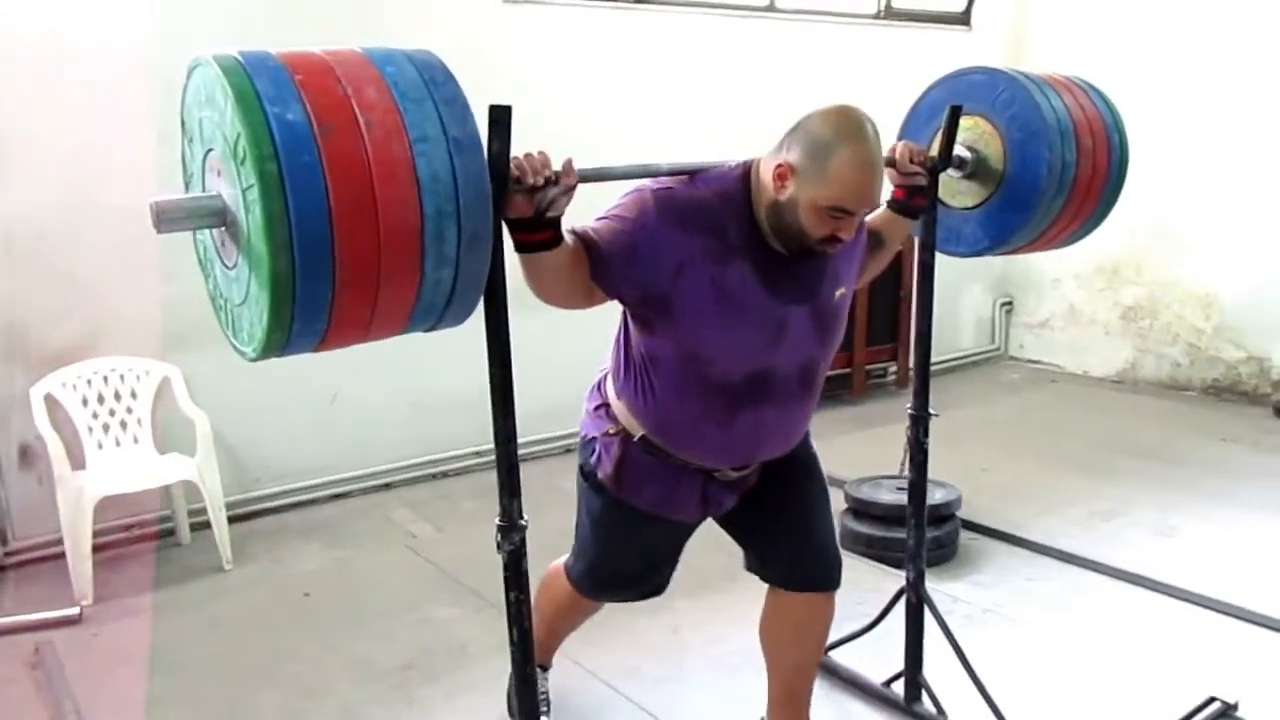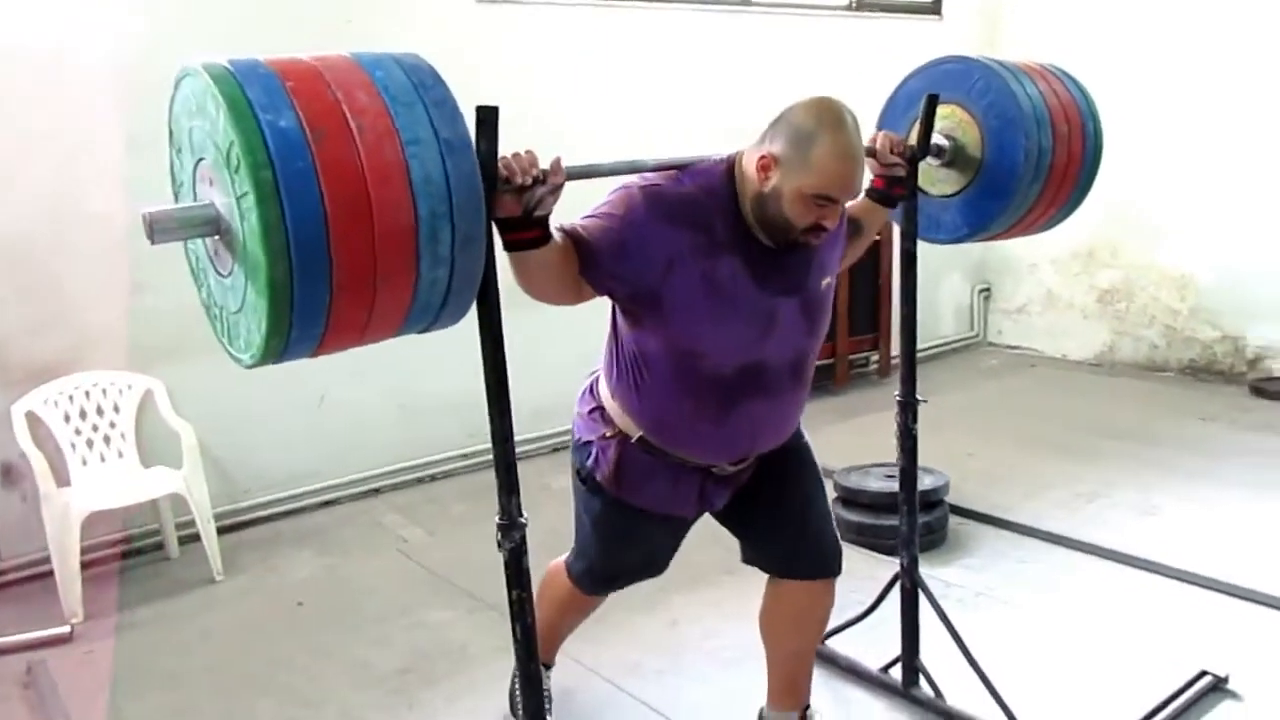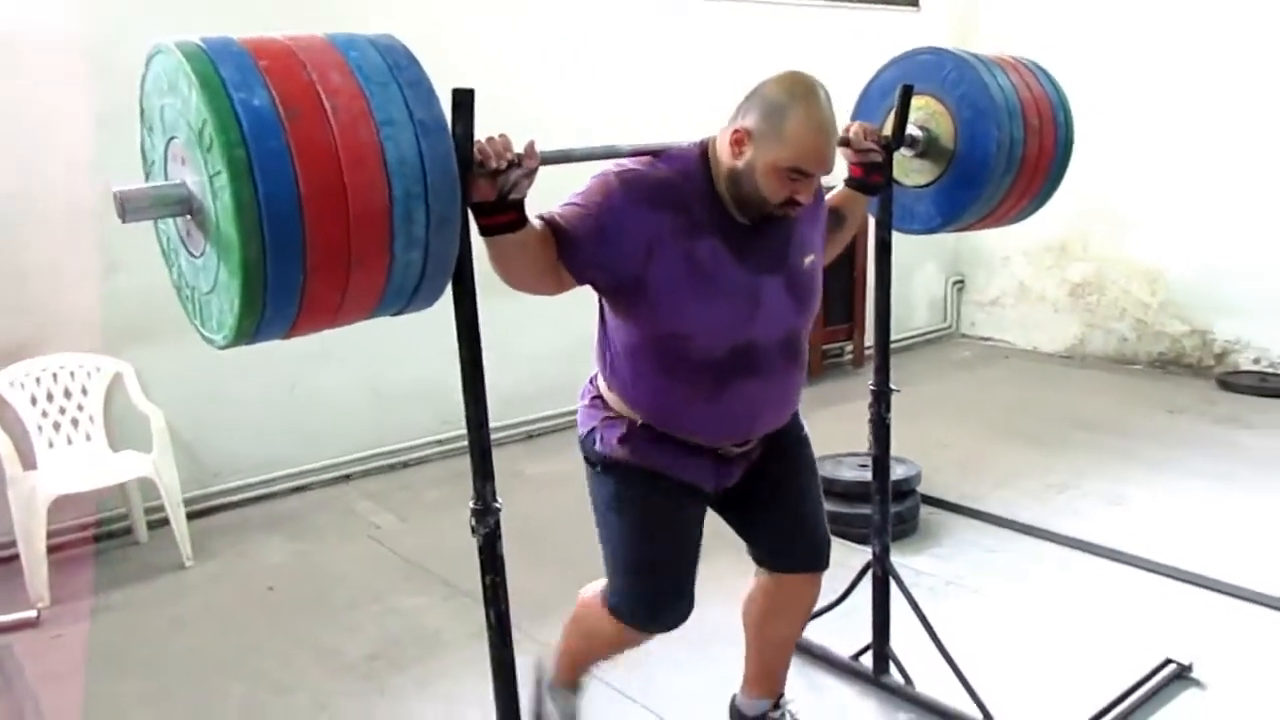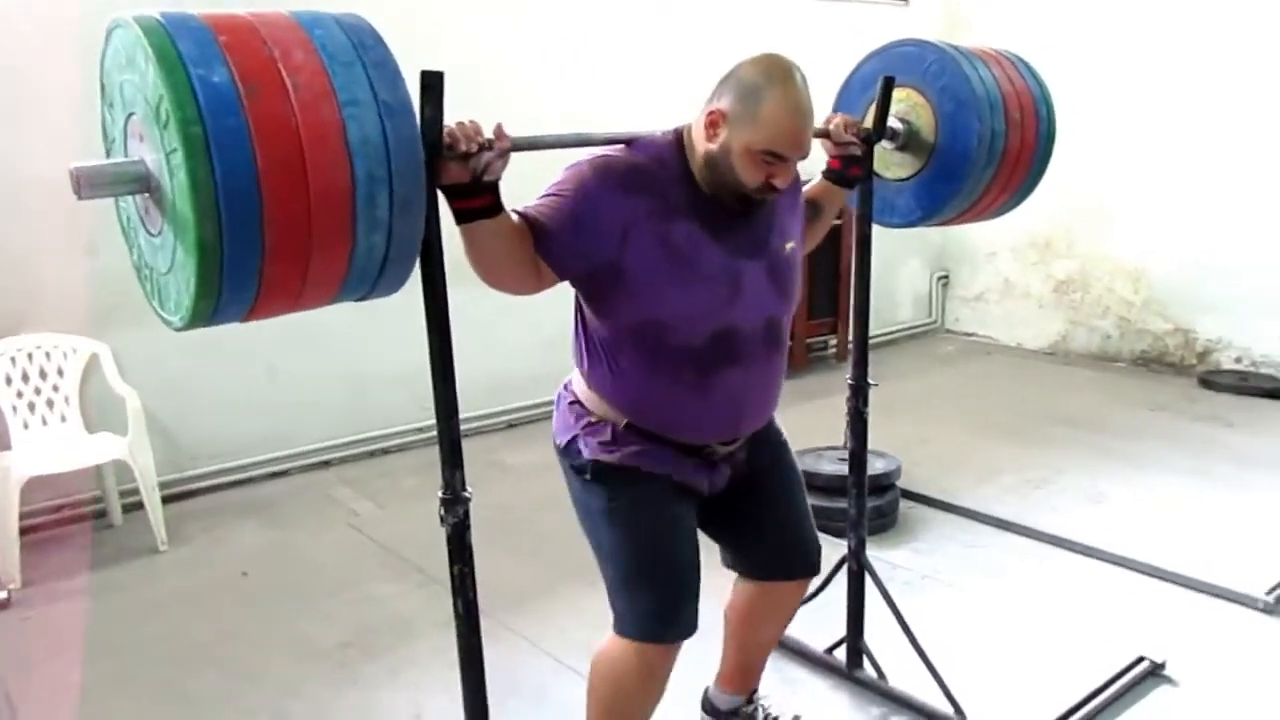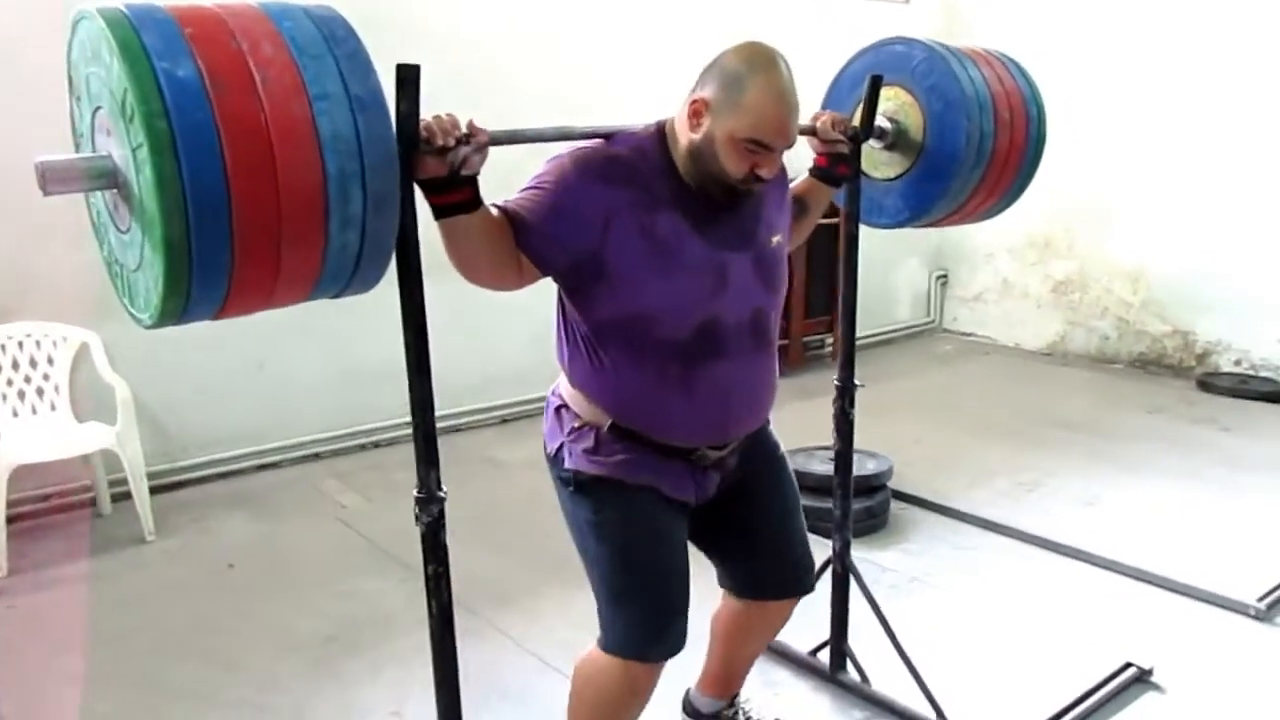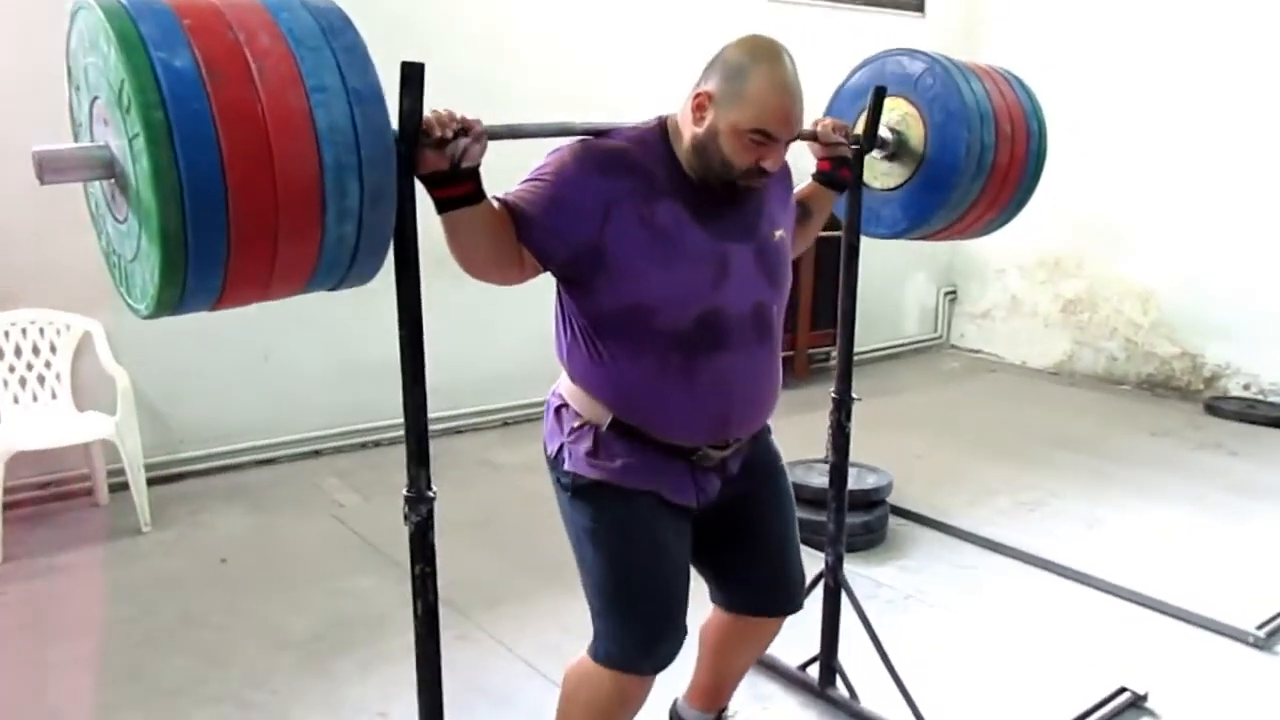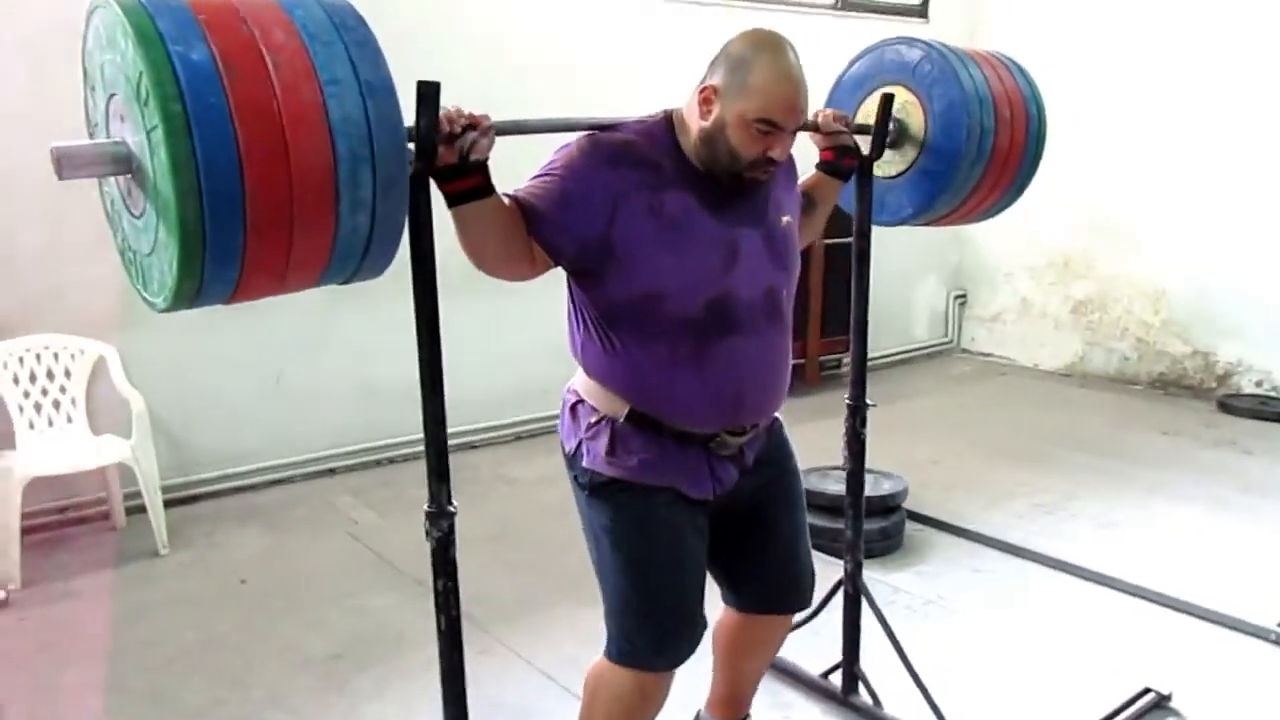
dt=0.2s
person 1, frame 1
left shoulder: (837, 226)
right shoulder: (673, 217)
right elbow: (571, 283)
left wrist: (908, 202)
right wrist: (533, 225)
right hip: (648, 456)
left knee: (811, 578)
right knee: (596, 580)
right ankle: (531, 667)
person 1, frame 2
left shoulder: (817, 219)
right shoulder: (660, 212)
right elbow: (562, 278)
left wrist: (887, 190)
right wrist: (522, 222)
right hip: (642, 452)
left knee: (811, 567)
right knee: (595, 574)
right ankle: (532, 667)
person 1, frame 3
left shoulder: (797, 199)
right shoulder: (640, 198)
right elbow: (543, 267)
left wrist: (865, 178)
right wrist: (499, 208)
left hip: (764, 432)
right hip: (645, 441)
left knee: (800, 561)
right knee: (649, 605)
person 1, frame 4
left shoulder: (775, 186)
right shoulder: (615, 188)
right elbow: (520, 267)
left wrist: (843, 173)
right wrist: (474, 196)
left hip: (741, 437)
right hip: (625, 448)
left knee: (787, 566)
right knee: (657, 628)
person 1, frame 5
left shoulder: (760, 181)
right shoulder: (598, 182)
right elbow: (502, 263)
left wrist: (831, 170)
right wrist: (453, 192)
left hip: (737, 445)
right hip: (616, 457)
left knee: (776, 583)
right knee: (643, 640)
person 1, frame 6
left shoulder: (764, 178)
right shoulder: (601, 174)
right elbow: (503, 257)
left wrist: (832, 176)
right wrist: (454, 184)
left hip: (738, 451)
right hip: (619, 462)
left knee: (767, 600)
right knee: (636, 648)
person 1, frame 7
left shoulder: (771, 171)
right shoulder: (610, 168)
right elbow: (515, 253)
left wrist: (836, 164)
right wrist: (464, 177)
left hip: (752, 444)
right hip: (637, 459)
left knee: (776, 598)
right knee: (653, 645)
